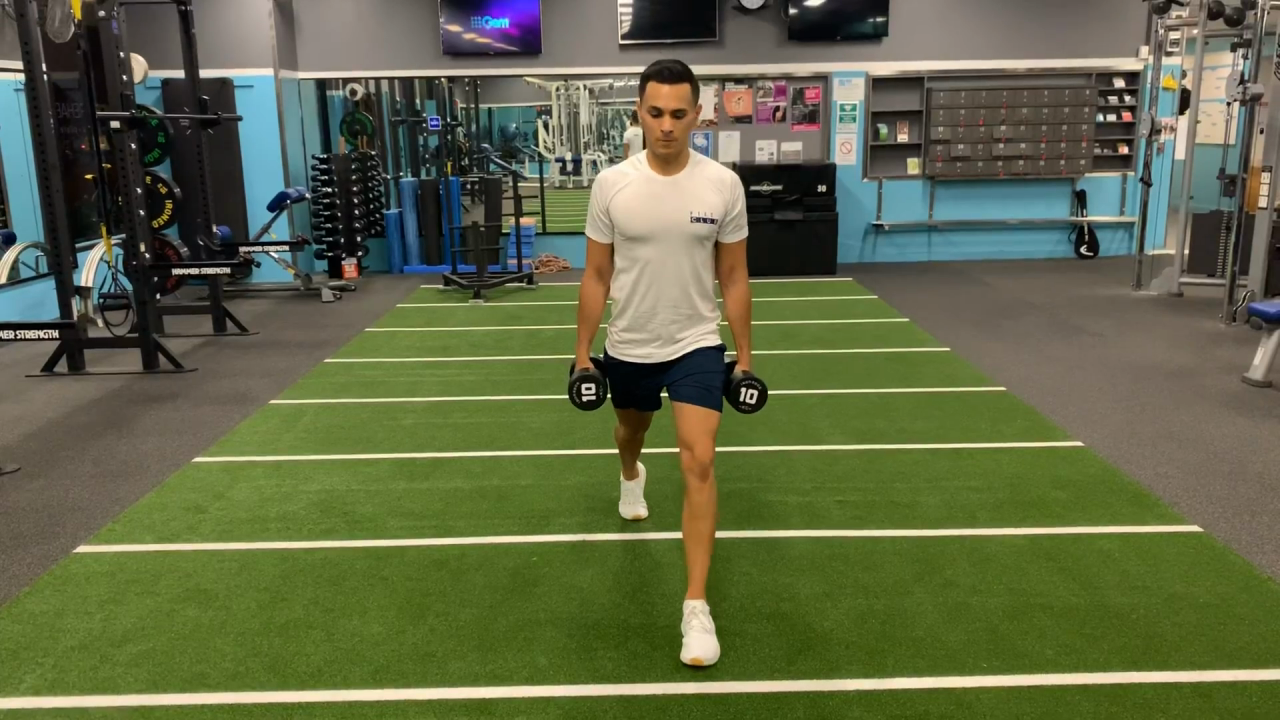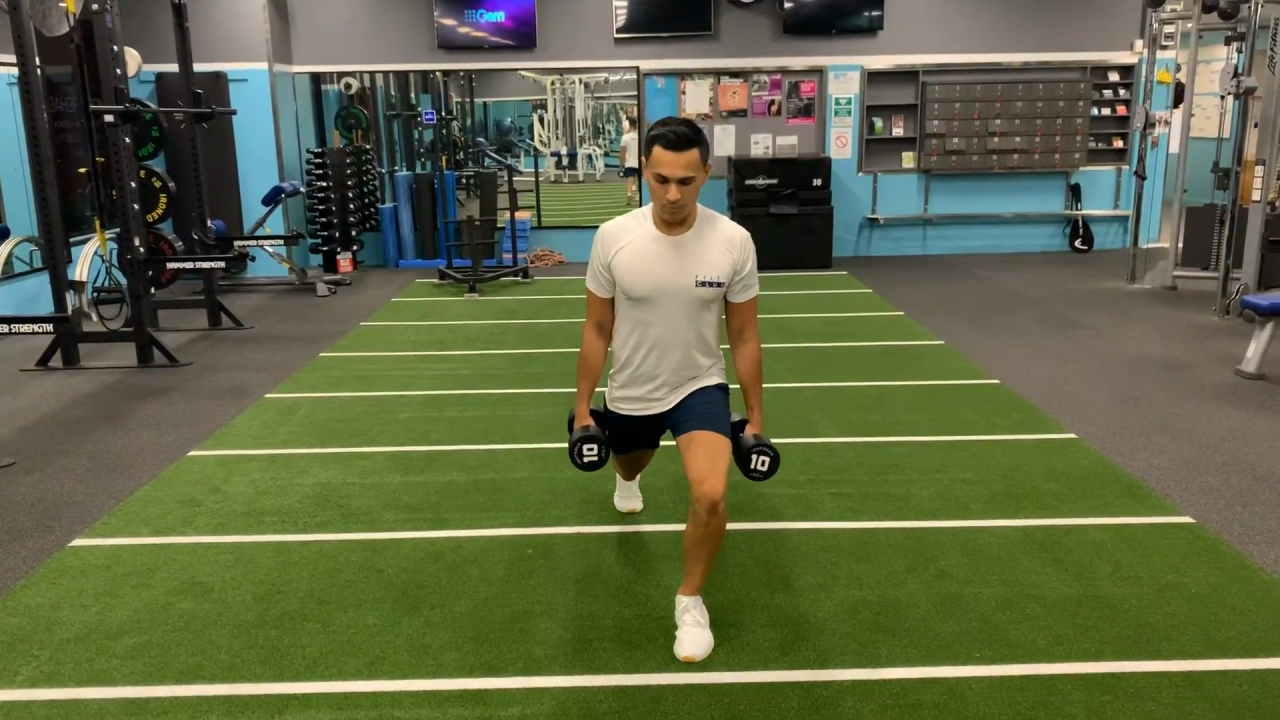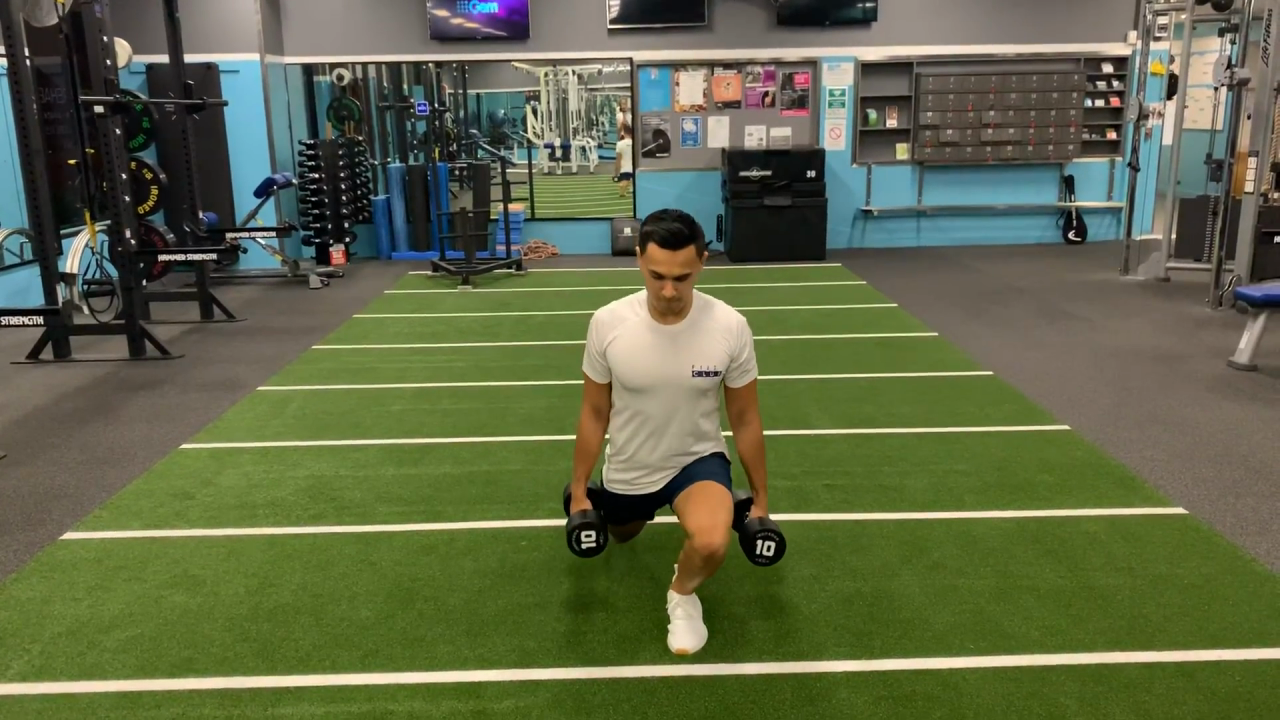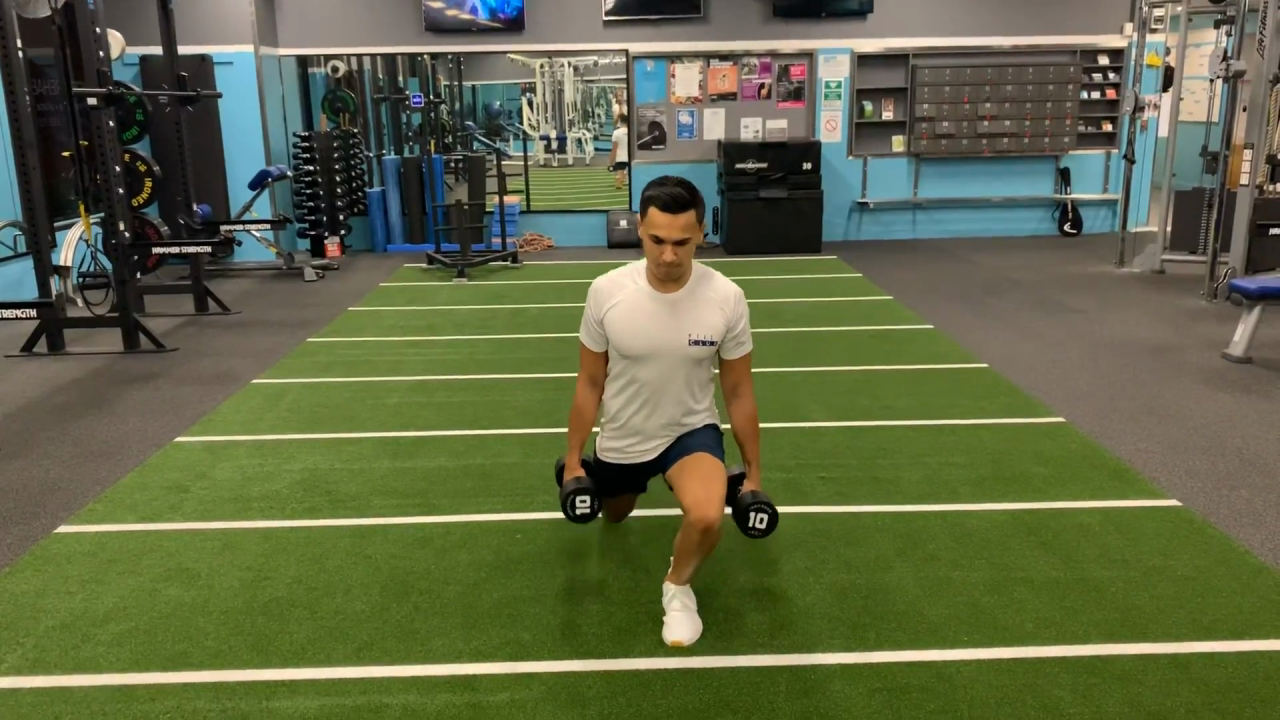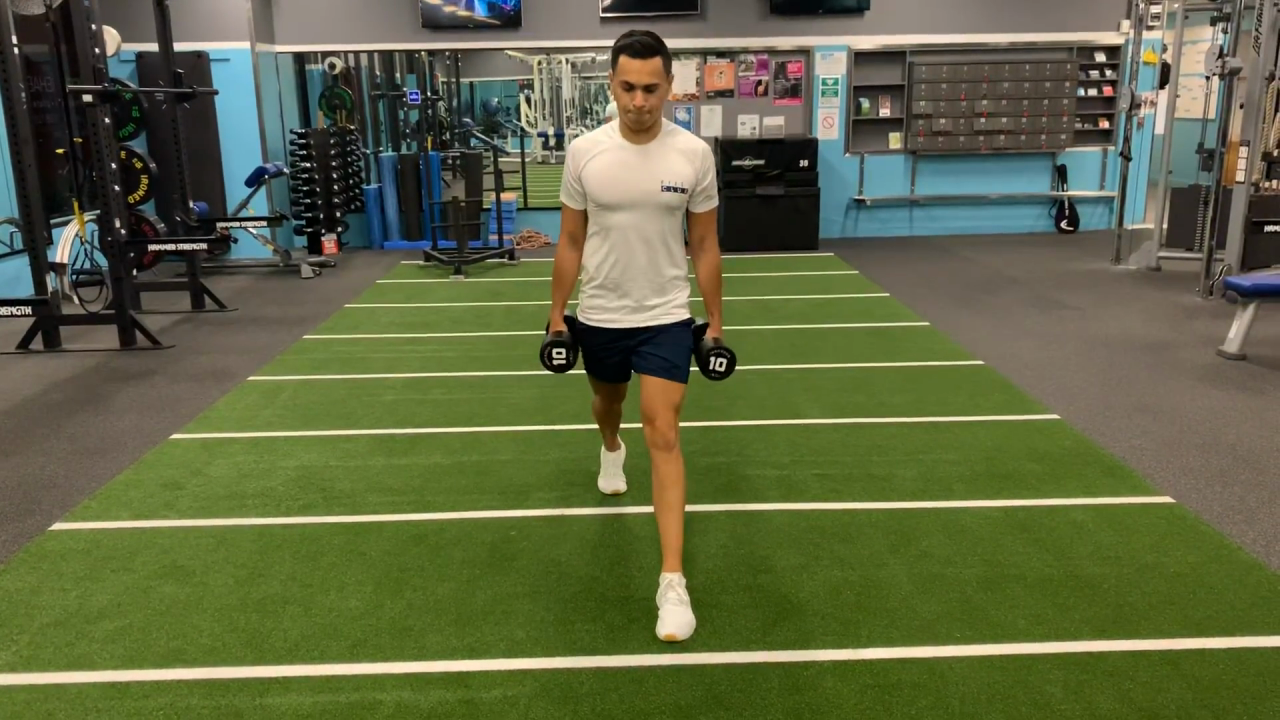
dt=1s
person 1, frame 1
left shoulder: (723, 184)
right shoulder: (612, 184)
left elbow: (733, 279)
right elbow: (597, 276)
left wrist: (744, 355)
right wrist: (583, 351)
left hip: (697, 345)
right hip: (628, 347)
left knee: (698, 463)
right knee: (631, 429)
left ankle: (696, 605)
right ankle: (631, 475)
person 1, frame 2
left shoulder: (733, 241)
right shoulder: (613, 238)
left elbow: (744, 337)
right elbow: (597, 331)
left wrist: (755, 415)
right wrist: (582, 405)
left hip: (700, 387)
right hip: (630, 394)
left knee: (710, 496)
right knee: (629, 469)
left ankle: (689, 599)
right ankle: (628, 478)
person 1, frame 3
left shoulder: (731, 327)
right shoulder: (608, 323)
left elbow: (745, 420)
right elbow: (594, 414)
left wrist: (760, 498)
right wrist: (579, 489)
left hip: (698, 459)
right hip: (628, 469)
left knee: (711, 543)
right knee: (623, 535)
left ankle: (682, 593)
right ankle: (640, 511)
person 1, frame 4
left shoulder: (726, 297)
right shoulder: (606, 292)
left elbow: (739, 391)
right elbow: (590, 382)
left wrist: (753, 472)
right wrist: (573, 459)
left hip: (692, 429)
right hip: (622, 441)
left knee: (706, 516)
right knee: (615, 516)
left ankle: (678, 584)
right ankle: (627, 488)
person 1, frame 5
left shoulder: (694, 153)
right shoulder: (584, 151)
left elbow: (705, 246)
right elbow: (571, 242)
left wrist: (715, 321)
right wrist: (556, 314)
left hip: (667, 317)
right hip: (600, 316)
left knee: (662, 437)
right knee: (607, 402)
left ankle: (673, 581)
right ankle: (610, 450)
